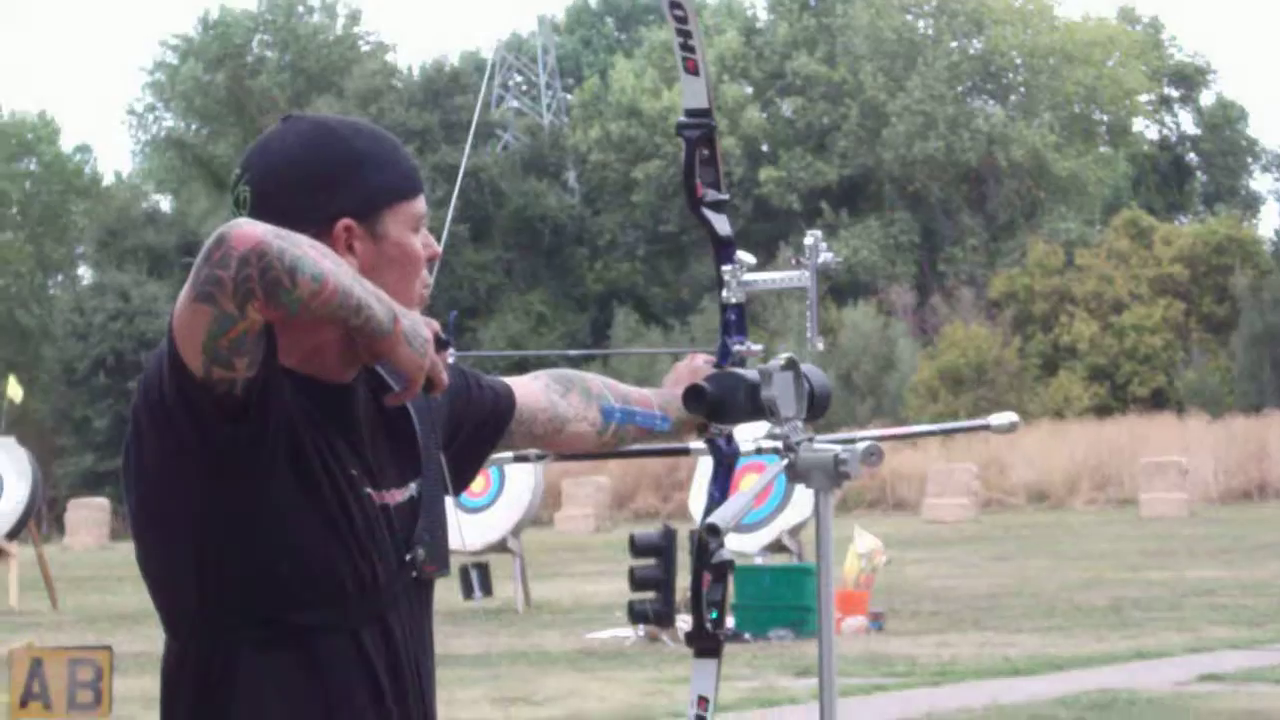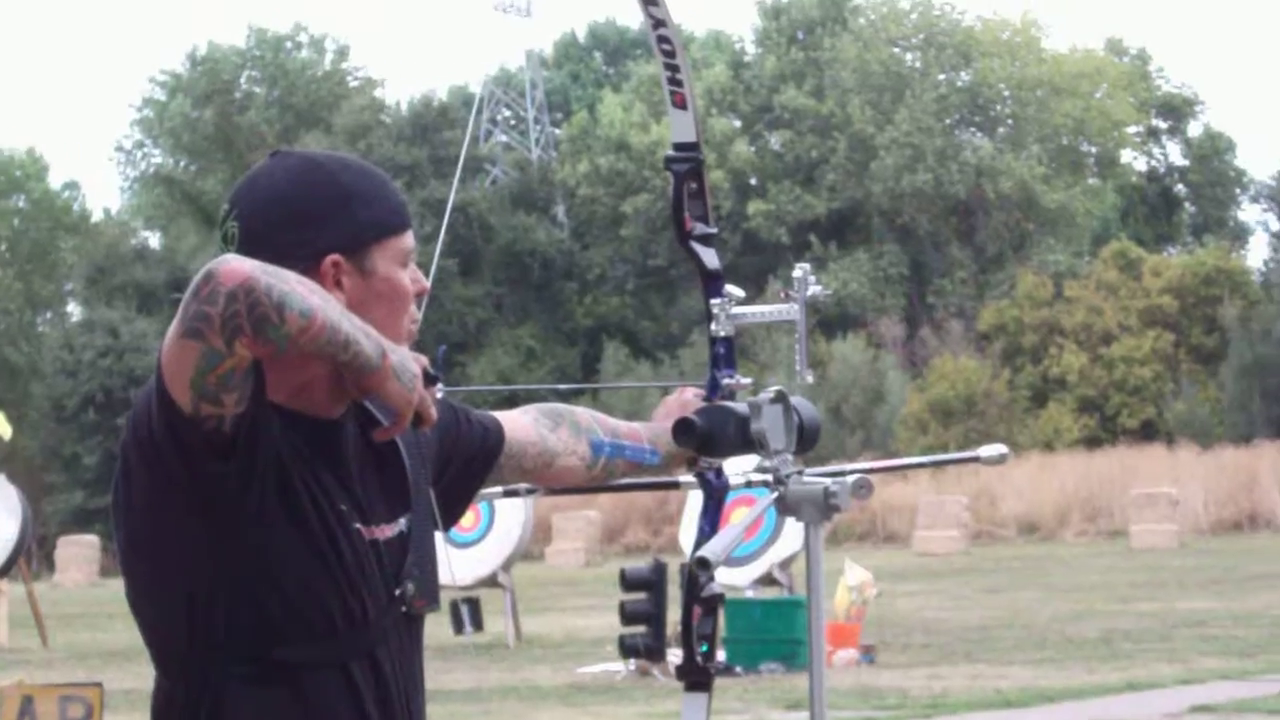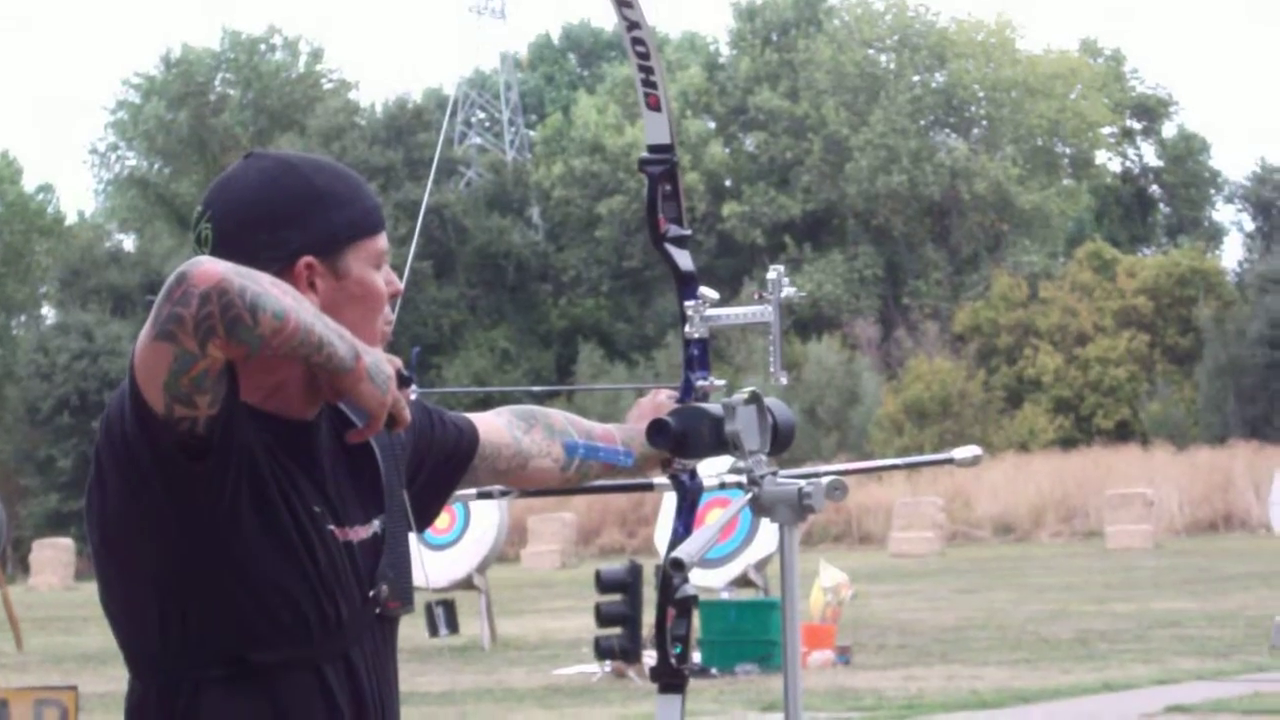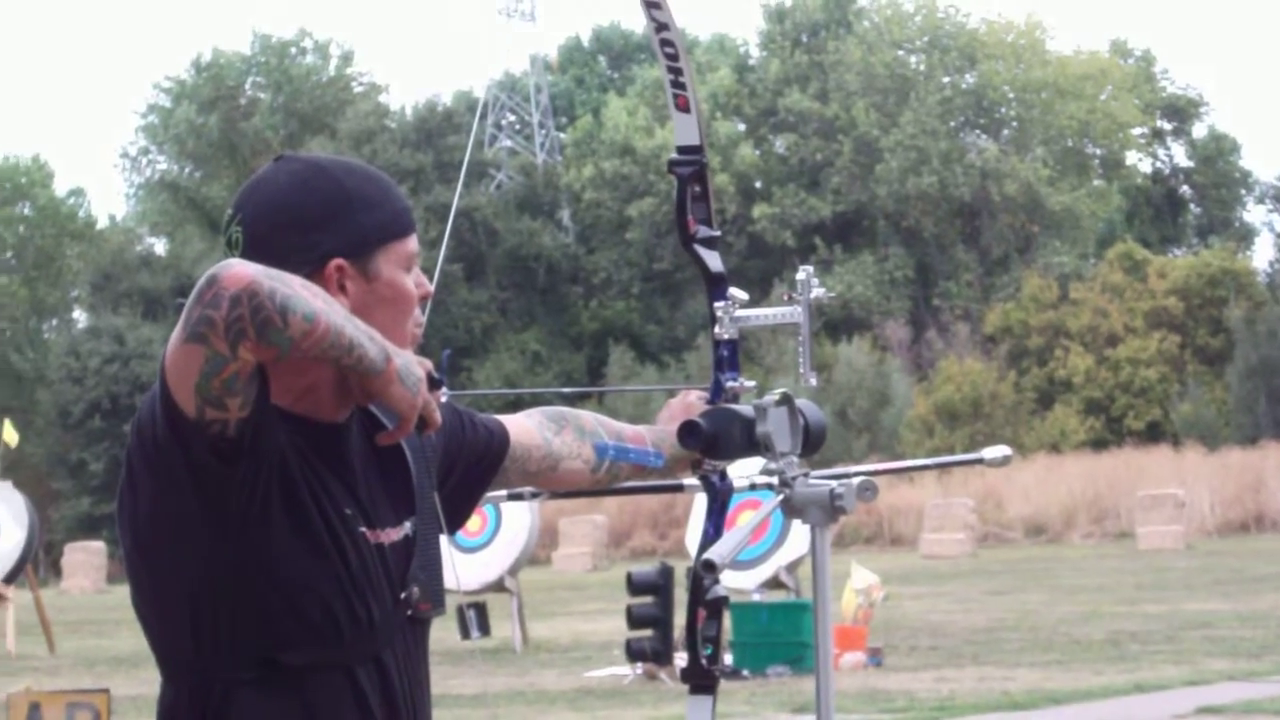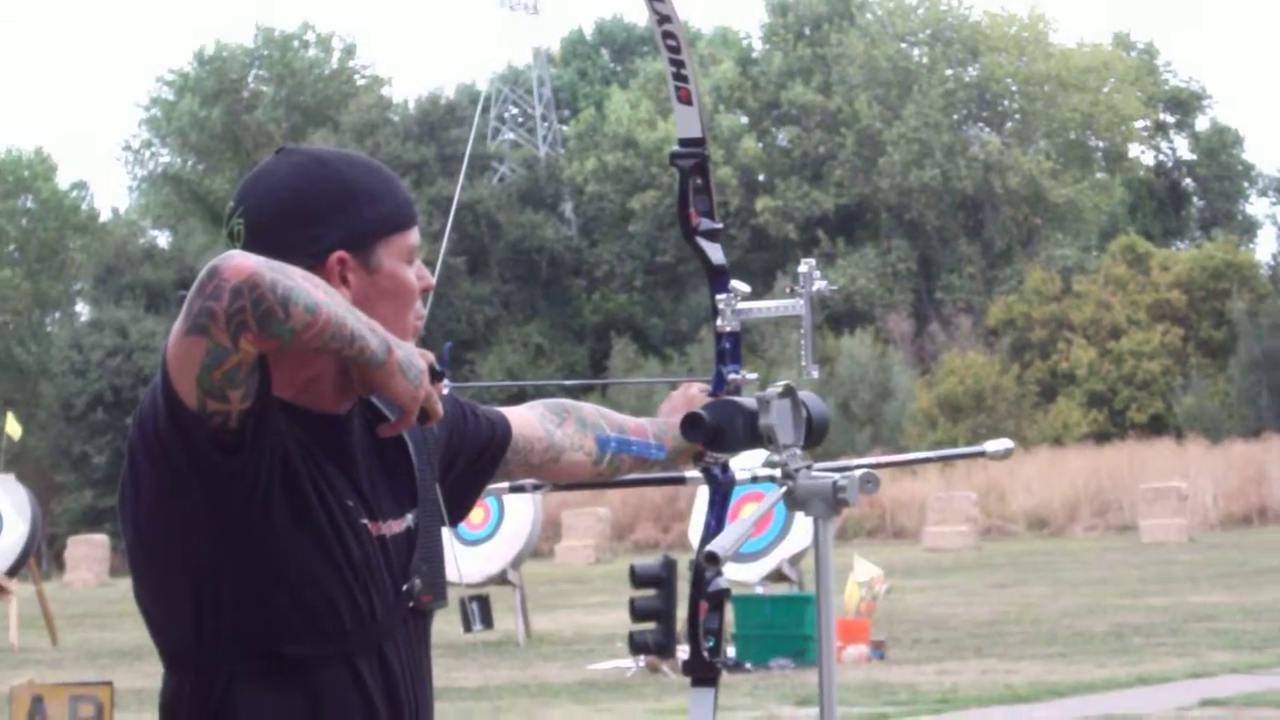
dt=0.3s
person 1, frame 1
left shoulder: (409, 393)
right shoulder: (221, 394)
left elbow: (552, 404)
right elbow: (242, 252)
left wrist: (668, 405)
right wrist: (386, 323)
person 1, frame 2
left shoulder: (397, 428)
right shoulder: (209, 432)
left elbow: (541, 439)
right elbow: (230, 287)
left wrist: (656, 438)
right wrist: (374, 359)
person 1, frame 3
left shoulder: (372, 430)
right shoulder: (179, 434)
left elbow: (518, 442)
right elbow: (203, 290)
left wrist: (632, 440)
right wrist: (347, 358)
person 1, frame 4
left shoulder: (401, 433)
right shoulder: (212, 436)
left elbow: (547, 441)
right elbow: (234, 290)
left wrist: (662, 441)
right wrist: (379, 362)
person 1, frame 5
left shoulder: (404, 426)
right shoulder: (210, 428)
left elbow: (548, 435)
right elbow: (235, 283)
left wrist: (667, 434)
right wrist: (379, 352)
